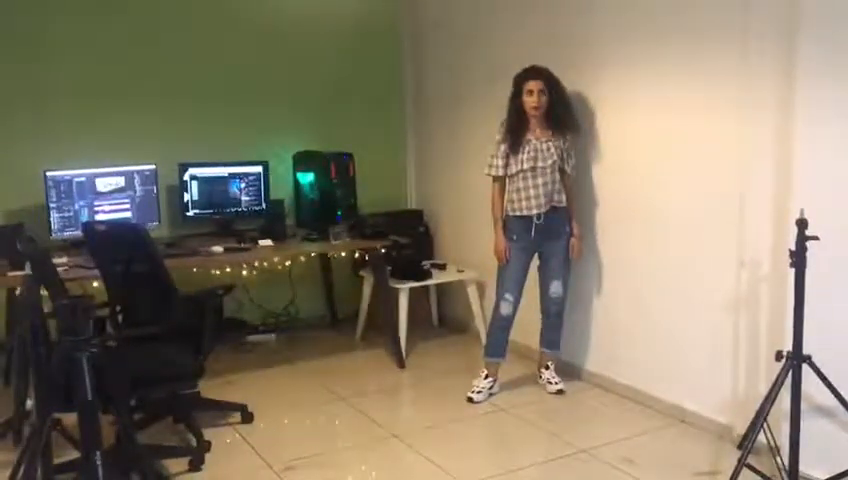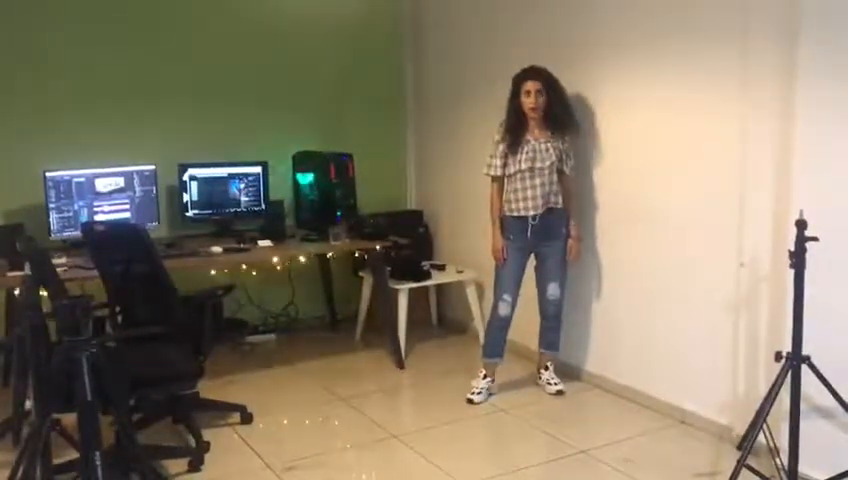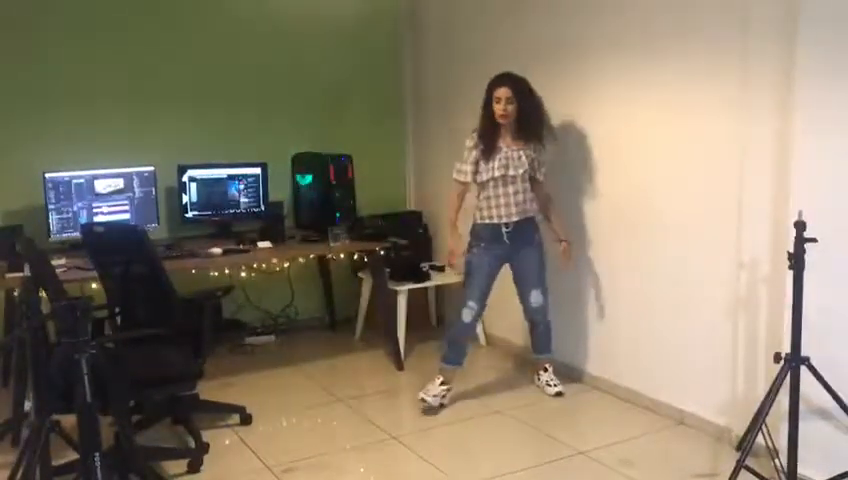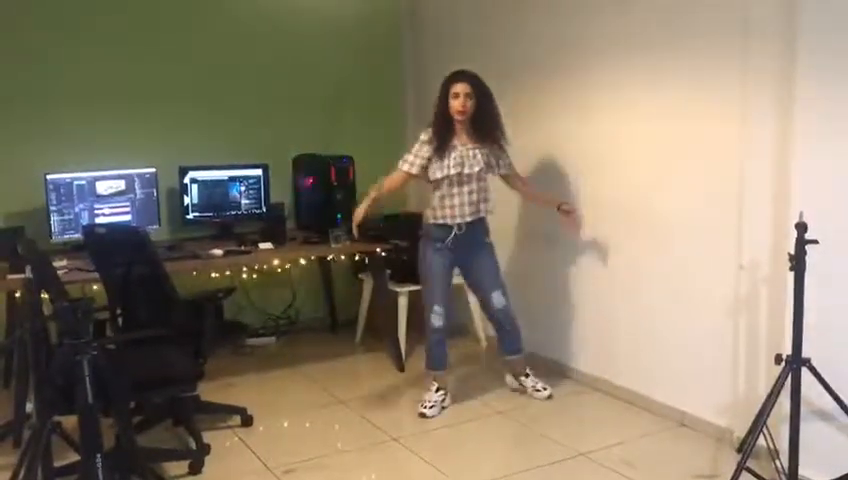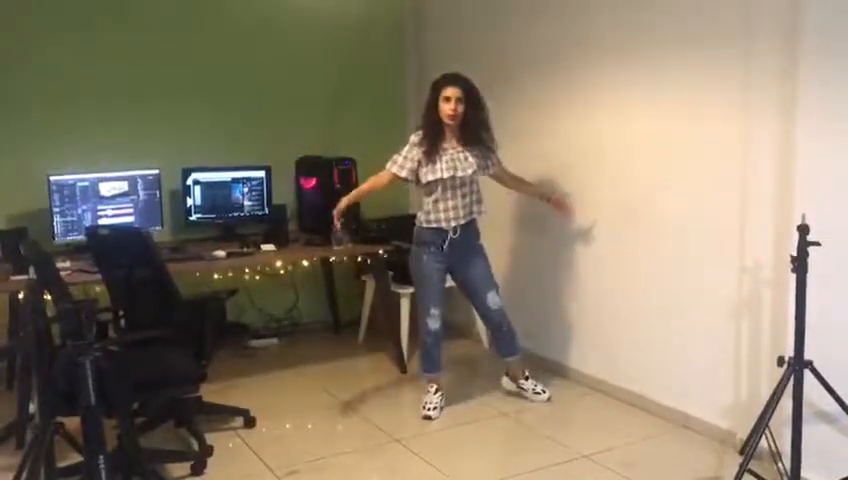
dt=0.4s
person 1, frame 1
left shoulder: (561, 137)
right shoulder: (508, 138)
left elbow: (568, 184)
right elbow: (498, 187)
left wrist: (575, 229)
right wrist: (499, 233)
left hip: (555, 226)
right hip: (519, 227)
left knee: (554, 300)
right knee: (506, 302)
left ankle: (546, 367)
right ankle: (489, 375)
person 1, frame 2
left shoulder: (560, 138)
right shoulder: (507, 138)
left elbow: (566, 185)
right elbow: (496, 187)
left wrist: (573, 230)
right wrist: (496, 232)
left hip: (552, 227)
right hip: (515, 227)
left knee: (552, 301)
right knee: (503, 303)
left ankle: (546, 368)
right ankle: (487, 375)
person 1, frame 3
left shoulder: (532, 146)
right shoulder: (478, 143)
left elbow: (541, 192)
right elbow: (460, 188)
left wrist: (560, 233)
right wrist: (453, 233)
left hip: (525, 235)
right hip: (486, 236)
left knee: (537, 307)
right knee: (469, 310)
left ankle: (543, 370)
right ankle: (443, 382)
person 1, frame 4
left shoulder: (489, 144)
right shoulder: (432, 140)
left elbow: (516, 180)
right elbow: (400, 176)
left wrist: (556, 205)
right wrist: (367, 200)
left hip: (475, 236)
right hip: (438, 237)
left knee: (500, 307)
right knee: (436, 315)
left ankle: (519, 373)
right ankle: (438, 387)
person 1, frame 5
left shoulder: (478, 145)
right shoulder: (421, 143)
left elbow: (505, 177)
right elbow: (387, 176)
left wrist: (546, 196)
right wrist: (349, 198)
left hip: (467, 239)
right hip: (430, 241)
left knee: (494, 308)
right knee: (431, 319)
left ankle: (516, 375)
right ankle: (435, 388)
